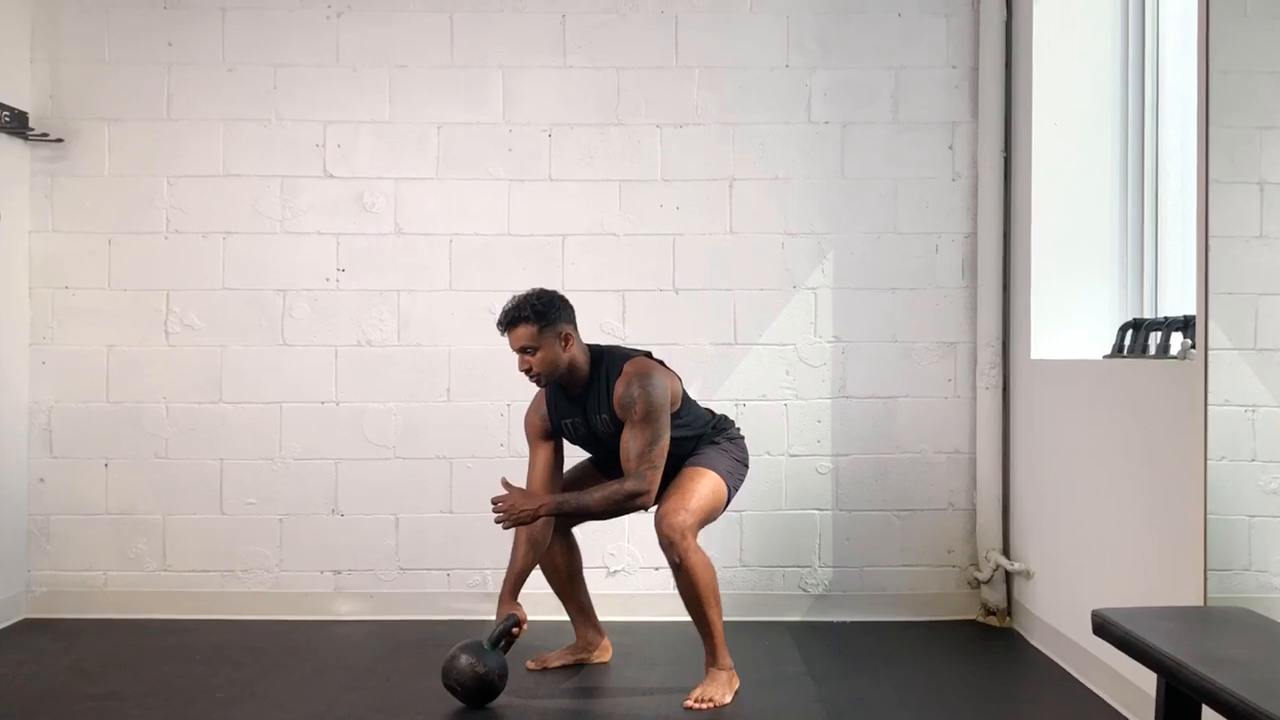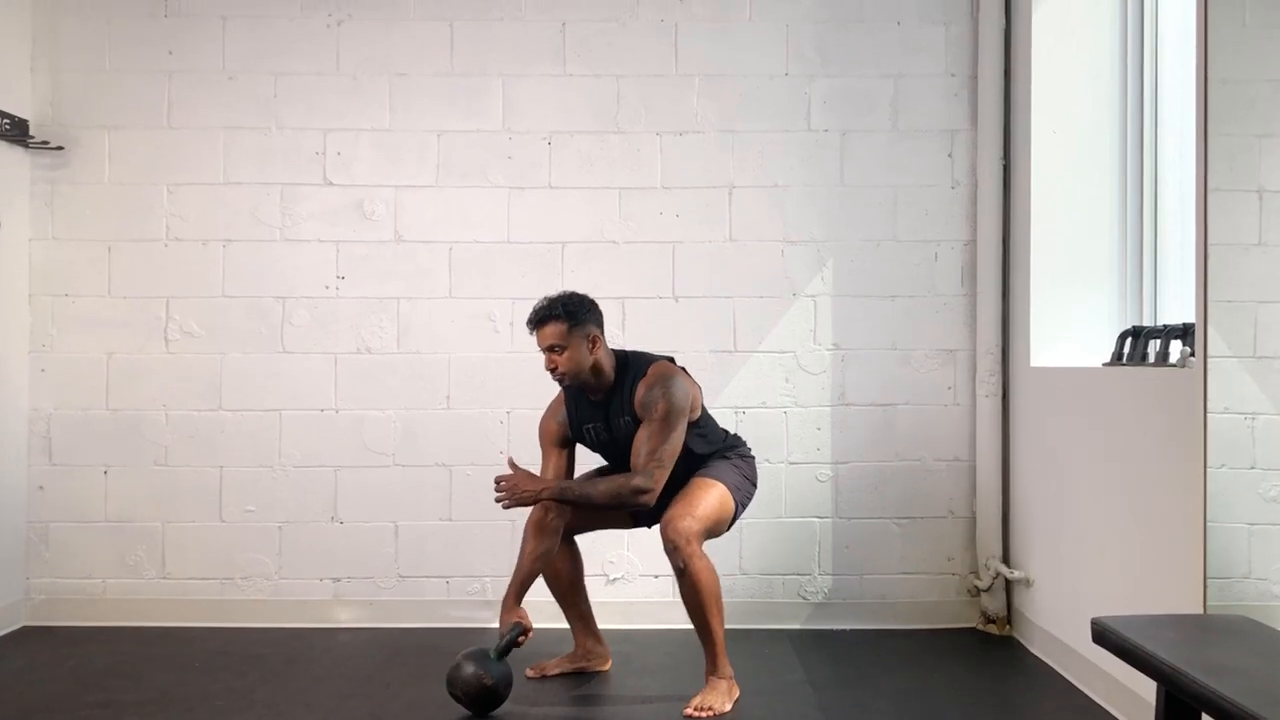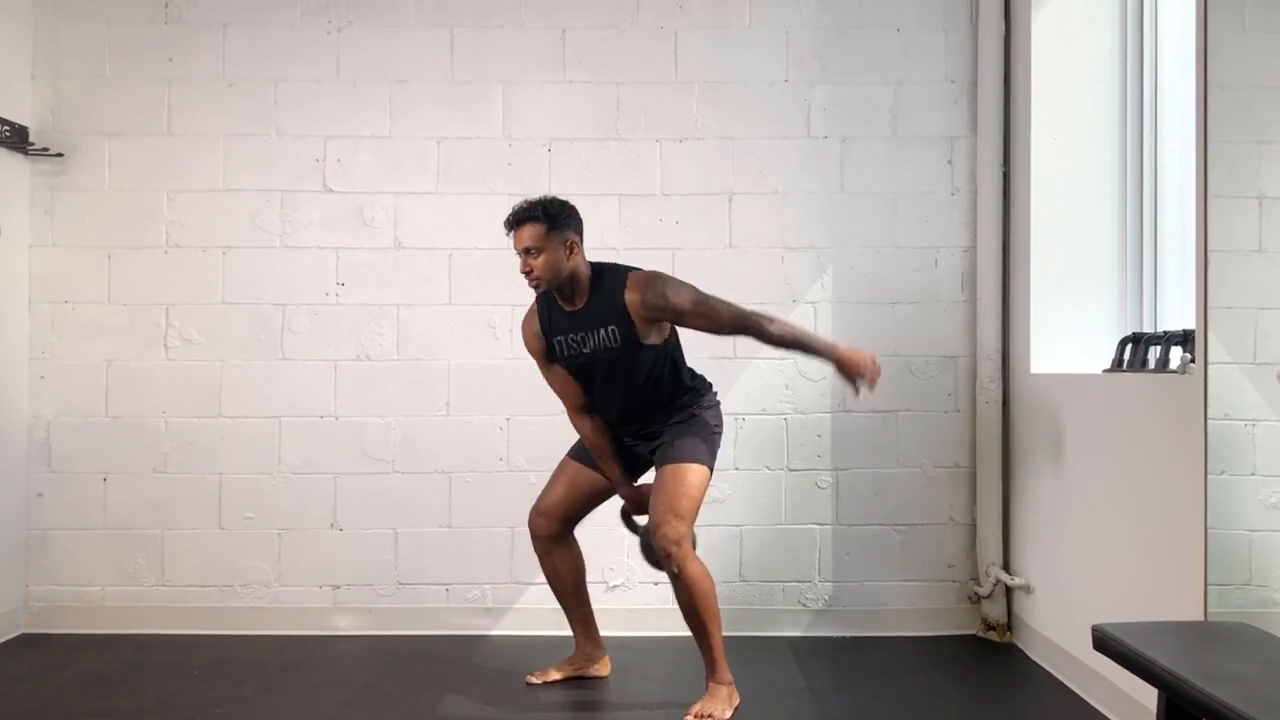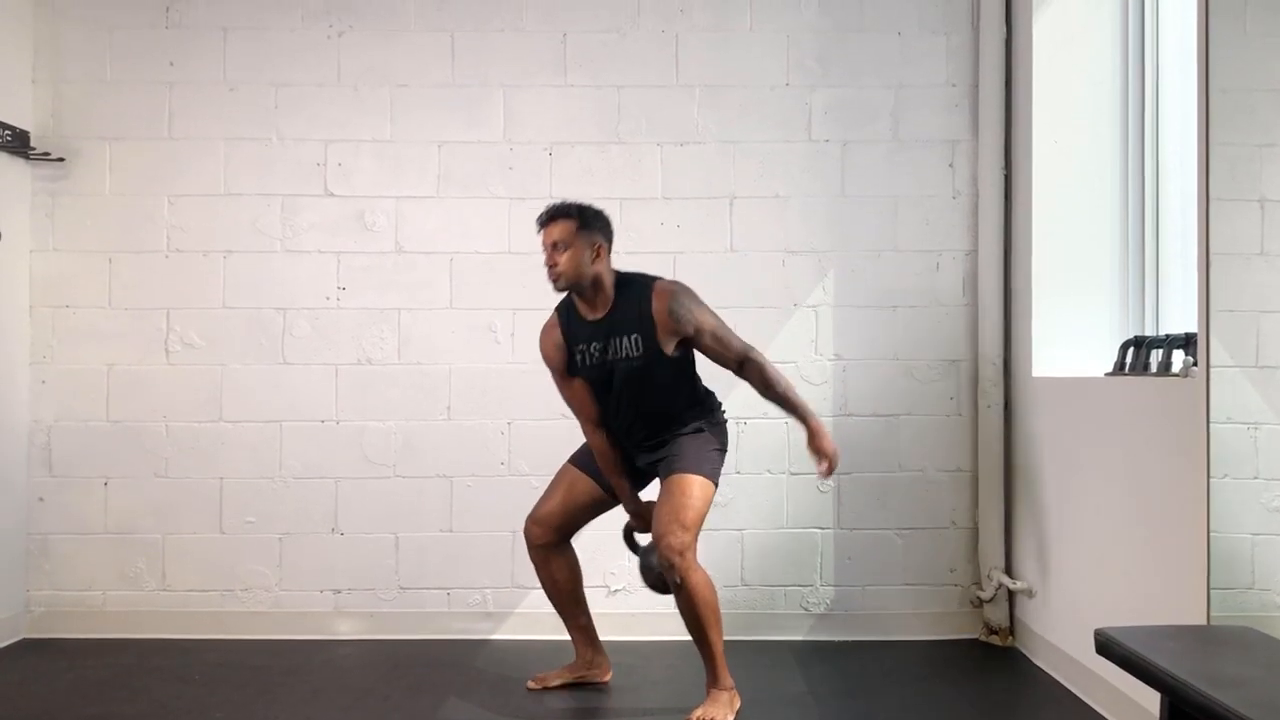
dt=0.4s
person 1, frame 1
left shoulder: (638, 382)
right shoulder: (544, 408)
left elbow: (641, 489)
right elbow: (539, 503)
left wrist: (546, 504)
right wrist: (509, 597)
left hip: (712, 448)
left knee: (674, 526)
right knee: (550, 518)
left ankle: (721, 666)
right ankle: (590, 639)
person 1, frame 2
left shoulder: (661, 385)
right shoulder: (560, 415)
left elbow: (644, 488)
right elbow: (548, 512)
left wrist: (547, 488)
right wrist: (512, 600)
left hip: (723, 466)
right hip: (647, 474)
left knee: (679, 531)
right knee: (556, 519)
left ankle: (721, 675)
right ankle: (590, 647)
person 1, frame 3
left shoulder: (640, 292)
right shoulder: (537, 326)
left elbow: (741, 319)
right elbow: (584, 413)
left wrist: (832, 352)
right wrist: (625, 487)
left hip: (685, 416)
right hip: (625, 426)
left knee: (670, 538)
right knee: (545, 521)
right ankle: (589, 651)
person 1, frame 4
left shoulder: (663, 304)
right shoulder: (556, 334)
left elbow: (746, 362)
right elbow: (595, 429)
left wrist: (811, 425)
right wrist: (633, 505)
left hip: (692, 433)
right hip: (625, 440)
left knee: (673, 547)
right knee: (541, 529)
right ankle: (590, 658)
